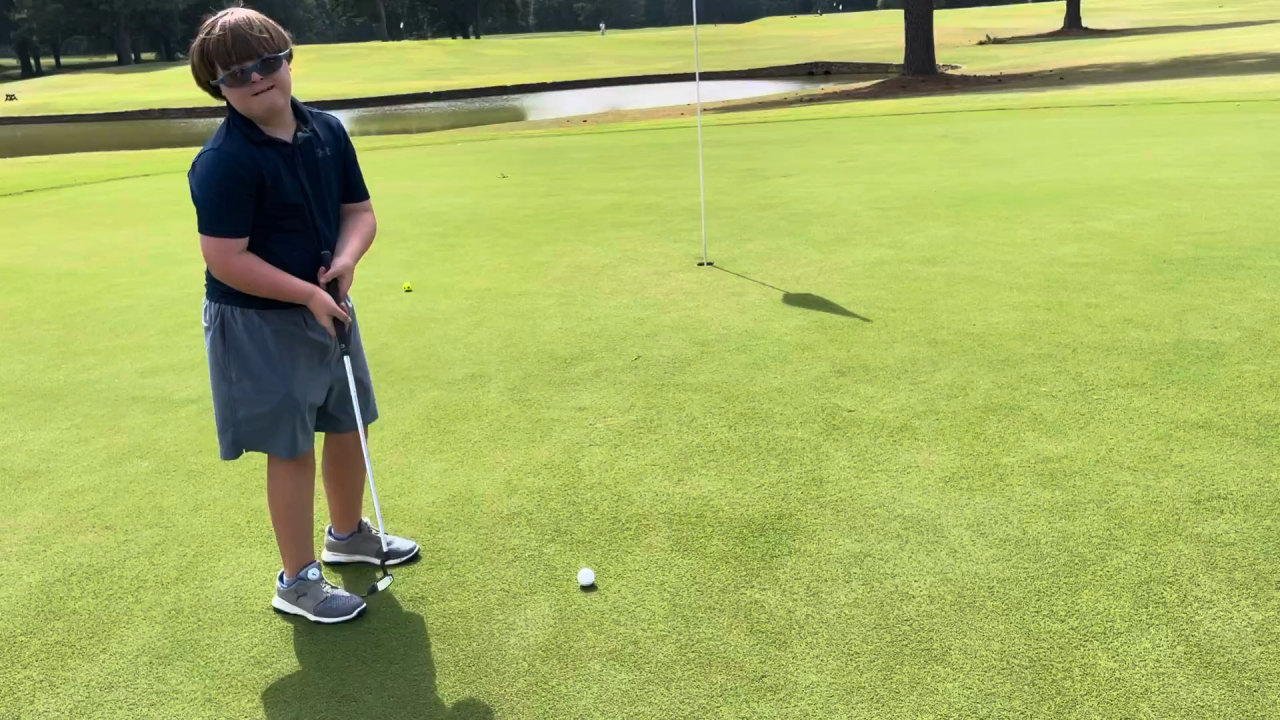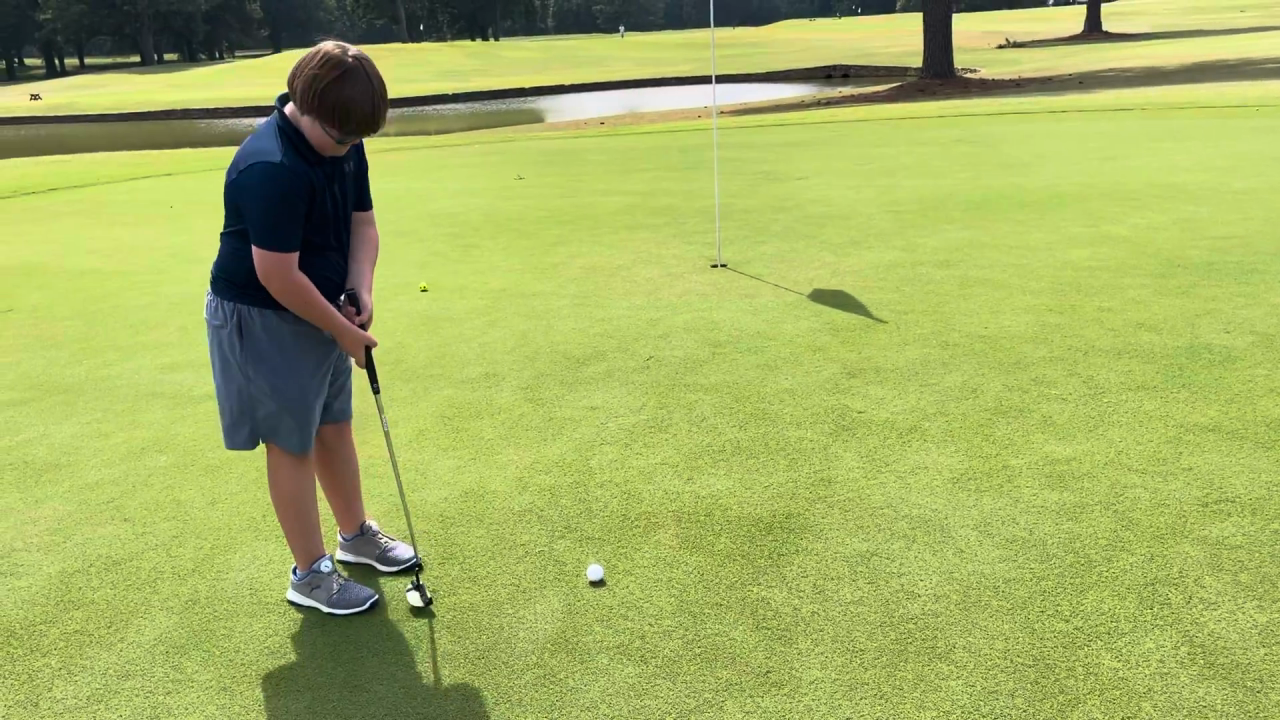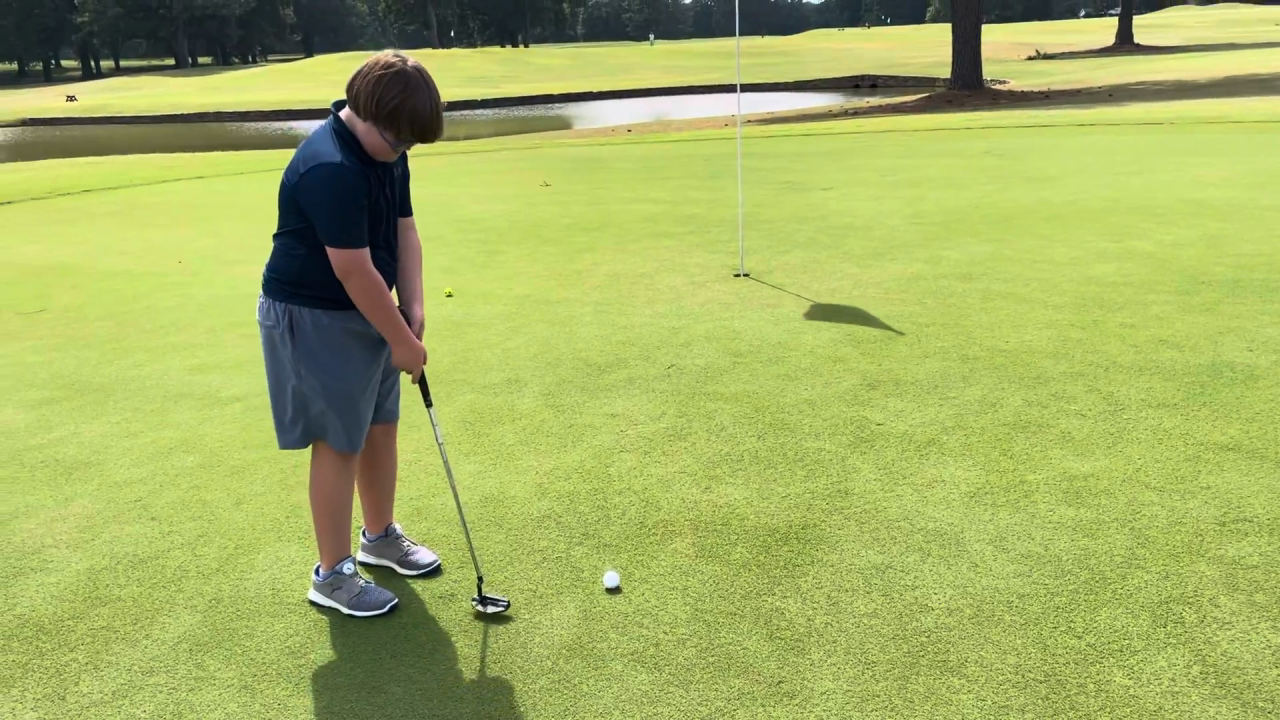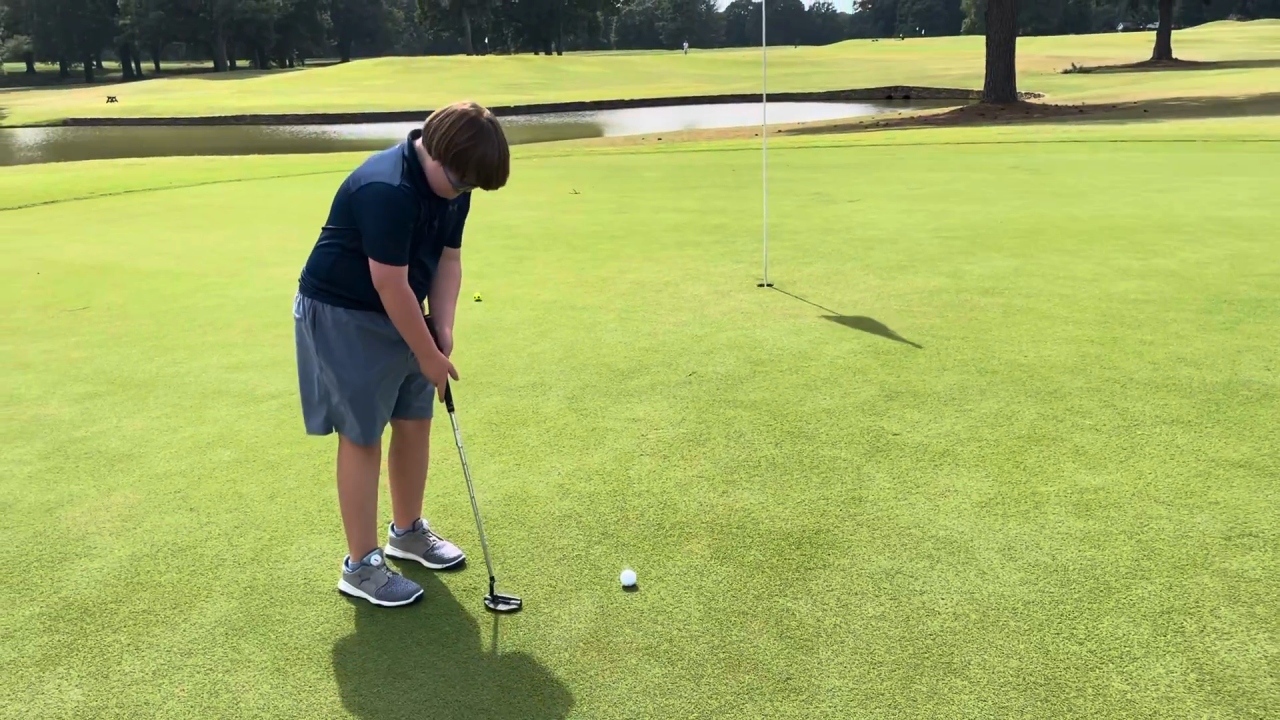
dt=0.5s
person 1, frame 1
left shoulder: (326, 132)
right shoulder: (223, 162)
left elbow: (360, 214)
right elbow: (226, 262)
left wrist: (343, 265)
right wrist: (307, 295)
left hip: (324, 308)
right hip: (256, 323)
left knee: (349, 425)
right knee: (290, 449)
left ankle: (348, 532)
right ankle: (297, 581)
person 1, frame 2
left shoulder: (343, 146)
right shoulder: (270, 170)
left elbow: (361, 222)
right elbow: (278, 275)
left wrist: (361, 292)
right wrist: (341, 328)
left hip: (322, 311)
right hip: (261, 319)
left knee: (335, 427)
right knee: (292, 442)
left ankle: (356, 534)
right ankle: (309, 573)
person 1, frame 3
left shoulder: (388, 153)
right shoulder: (330, 170)
left elbow: (403, 231)
right elbow: (354, 271)
left wrist: (413, 307)
right wrist: (401, 339)
left hip: (367, 311)
right hip: (312, 318)
left knee: (380, 426)
right knee: (338, 441)
left ankle: (380, 536)
right ankle: (332, 574)
person 1, frame 4
left shoulder: (451, 186)
right shoulder: (386, 190)
left elbow: (447, 260)
right elbow: (391, 285)
left wrist: (443, 328)
right wrist: (428, 354)
left hip: (400, 315)
right hip: (342, 316)
left knee: (415, 421)
right knee: (362, 436)
left ankle: (408, 530)
right ankle: (361, 565)
